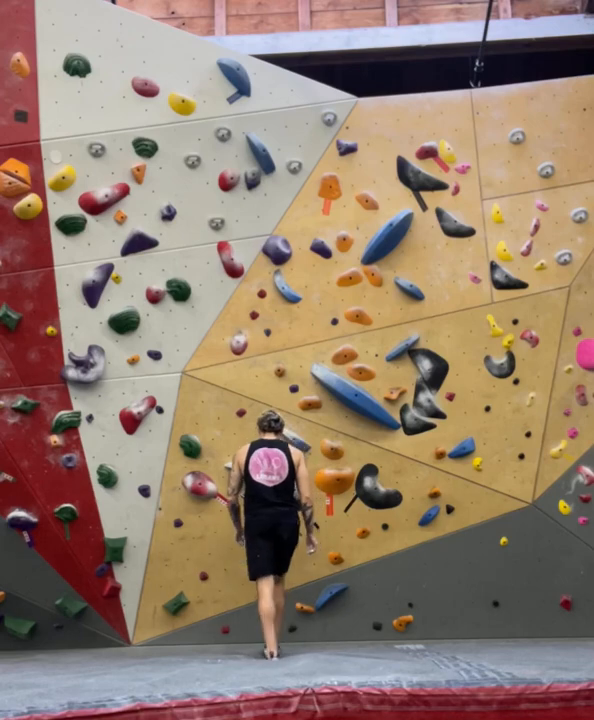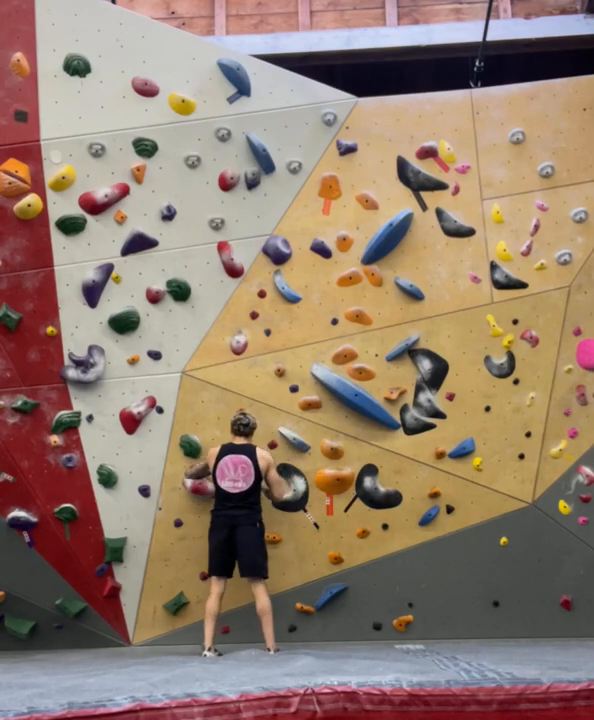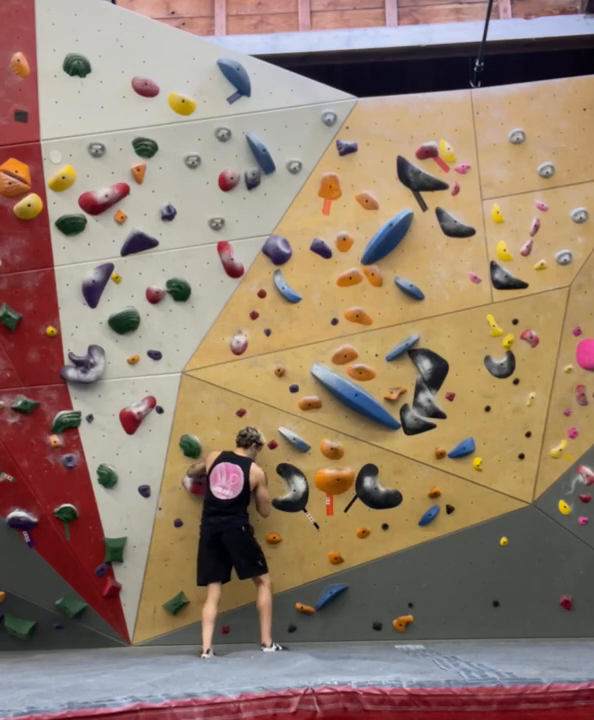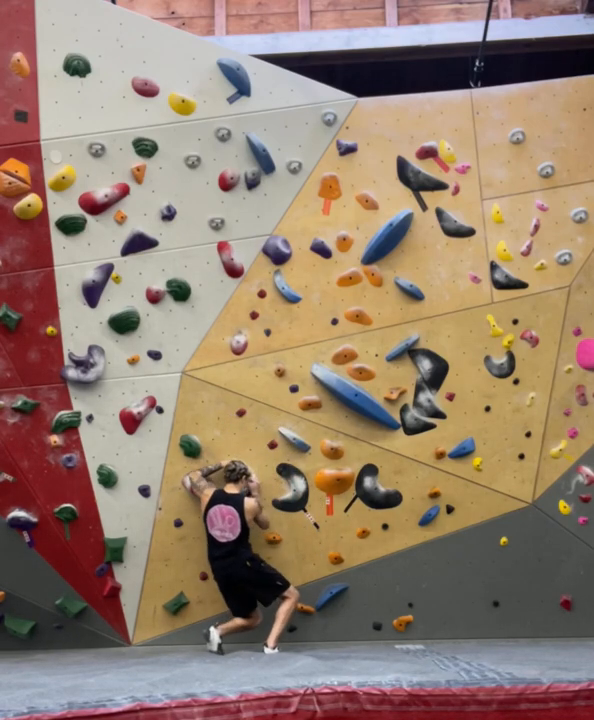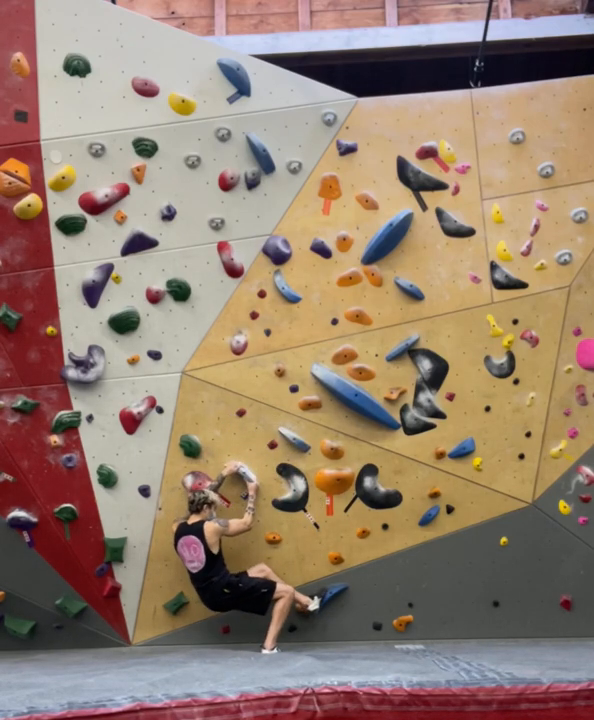
dt=1s
person 1, frame 1
left shoulder: (244, 453)
right shoulder: (294, 453)
left elbow: (232, 497)
right elbow: (306, 498)
left wrist: (238, 526)
right wrist: (310, 531)
left hip: (257, 523)
right hip: (286, 522)
left knee: (264, 588)
right knee: (278, 580)
left ankle: (272, 651)
right ankle: (273, 644)
person 1, frame 2
left shoulder: (214, 453)
right shoulder: (263, 456)
right elbow: (278, 493)
left hip: (220, 524)
right hip: (248, 525)
left knee: (216, 588)
right knee: (258, 587)
left ankle: (208, 647)
right ankle: (272, 647)
person 1, frame 3
left shoulder: (213, 457)
right shoulder: (256, 471)
left elbow: (191, 473)
right elbow: (265, 511)
left hip: (209, 530)
right hip: (236, 530)
left knee: (212, 594)
right knee: (264, 582)
left ankle: (206, 650)
right ankle: (267, 644)
person 1, frame 4
left shoulder: (207, 495)
right shoulder: (250, 503)
left elbow: (193, 477)
right elbow: (264, 525)
left wrist: (221, 465)
right wrist: (256, 493)
left hip: (219, 569)
right hip: (243, 564)
left knee: (251, 619)
right knee: (291, 595)
left ankle: (217, 631)
right ankle: (271, 645)
person 1, frame 5
left shoulder: (177, 528)
right shoulder: (211, 527)
left elbow: (202, 496)
right elbow: (246, 523)
left wrist: (224, 474)
right wrist: (252, 494)
left hip: (208, 594)
right hip: (223, 591)
left knee: (262, 569)
right knee: (287, 592)
left ankle: (304, 602)
right ankle: (269, 647)
